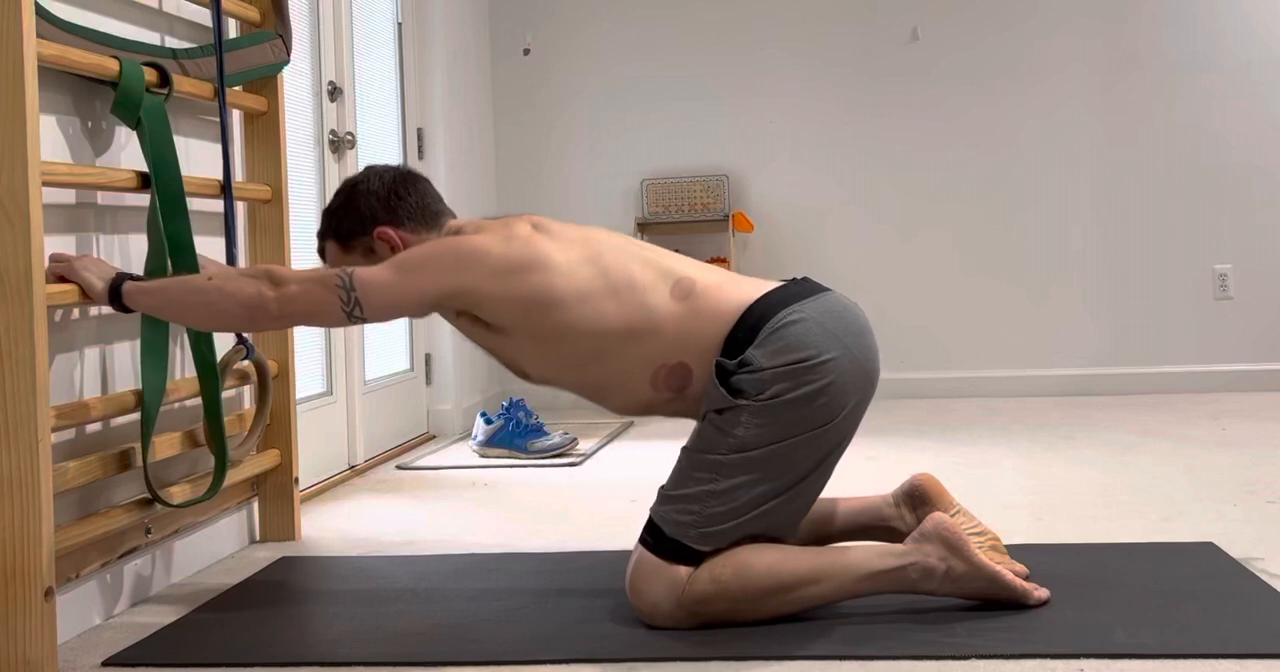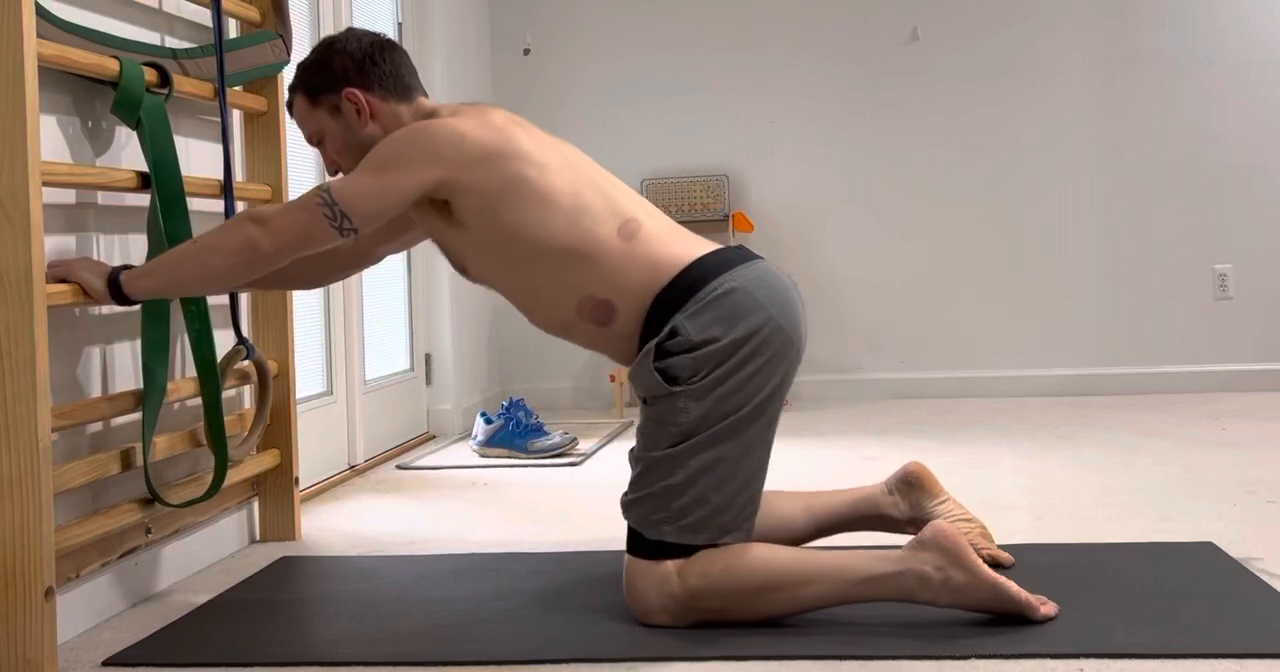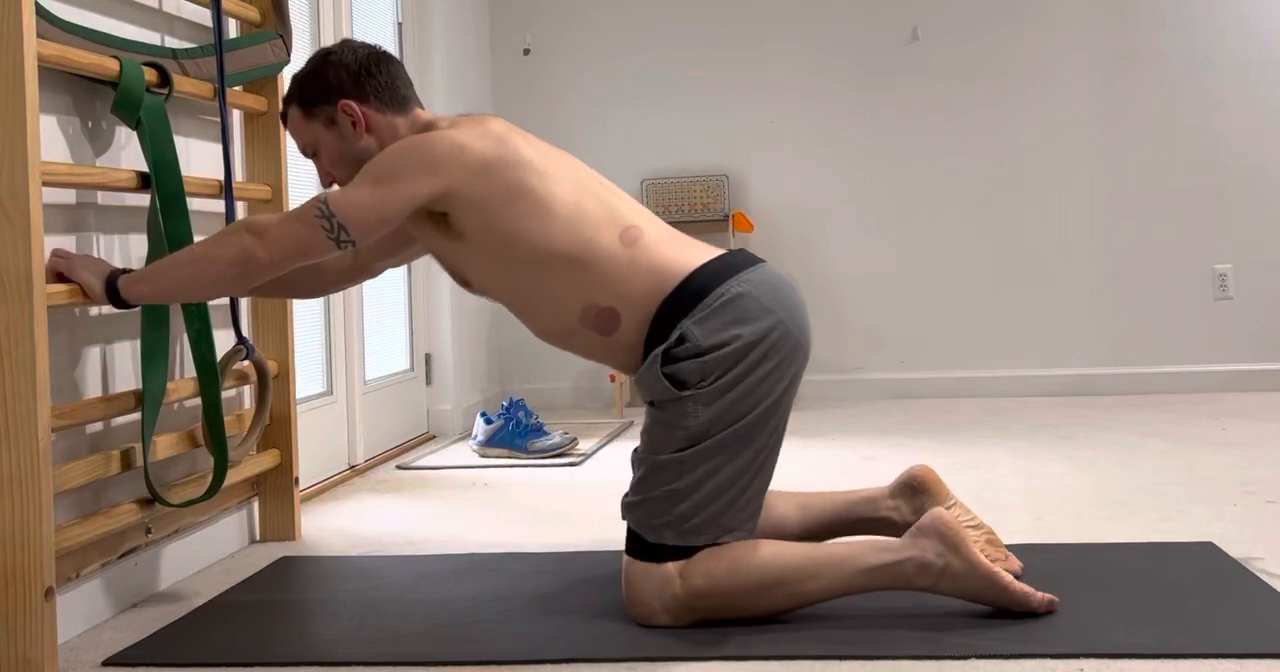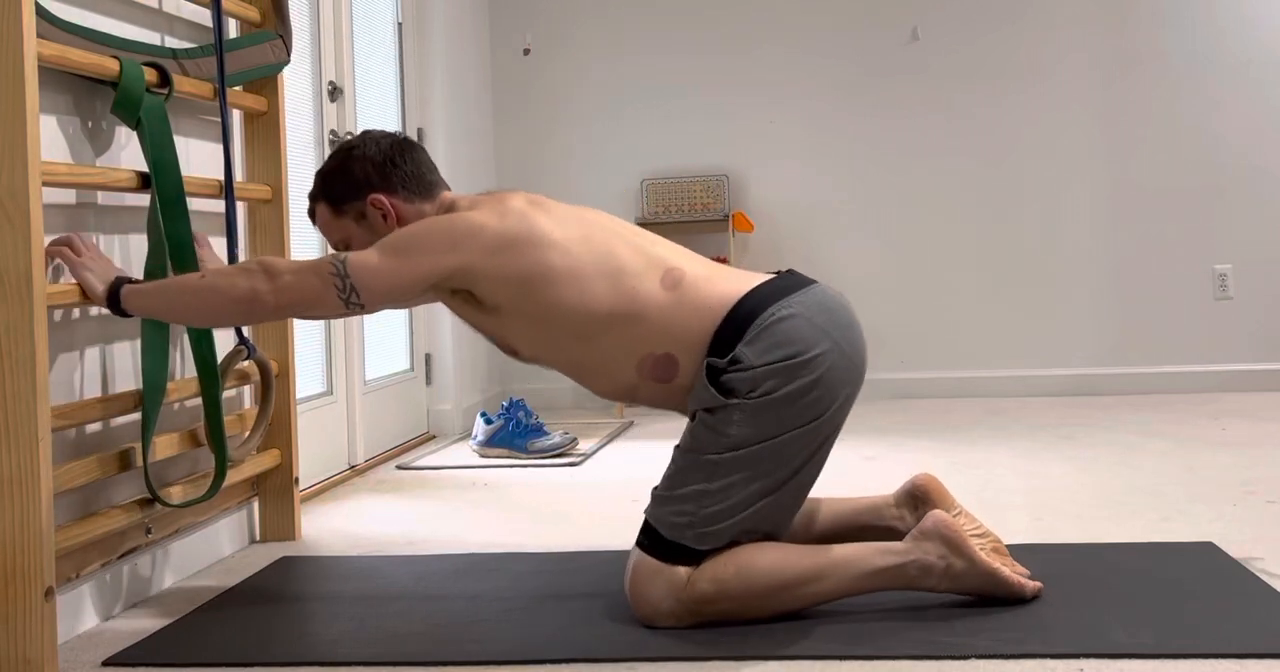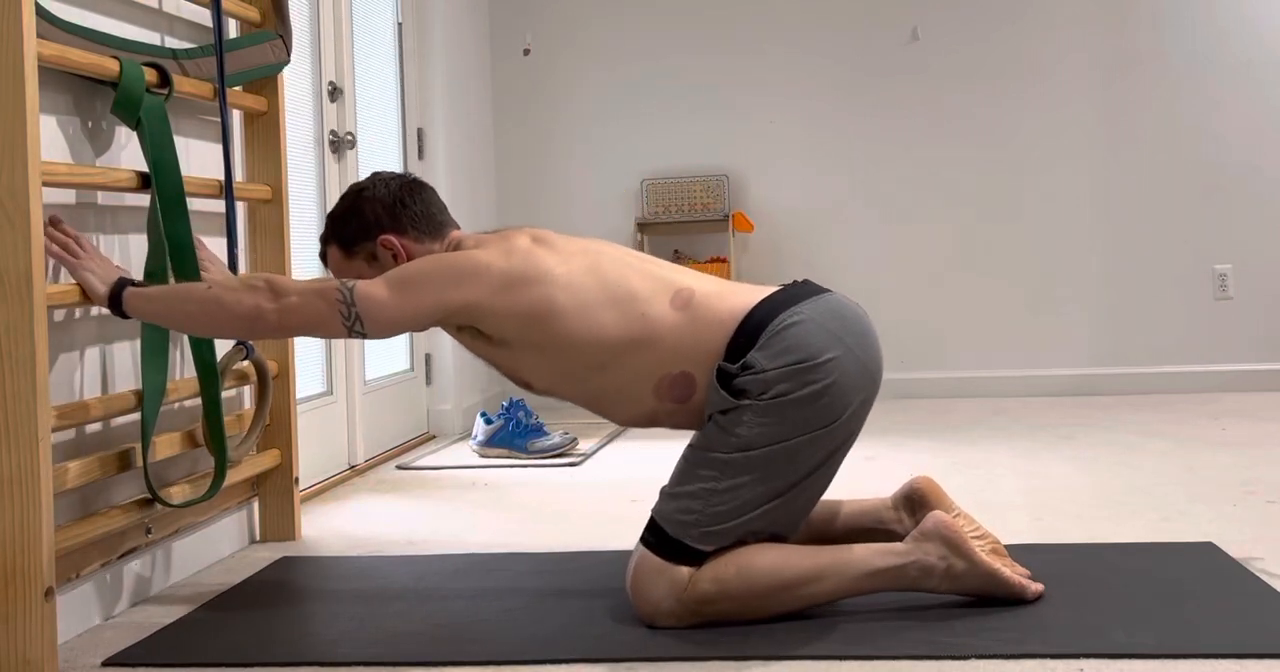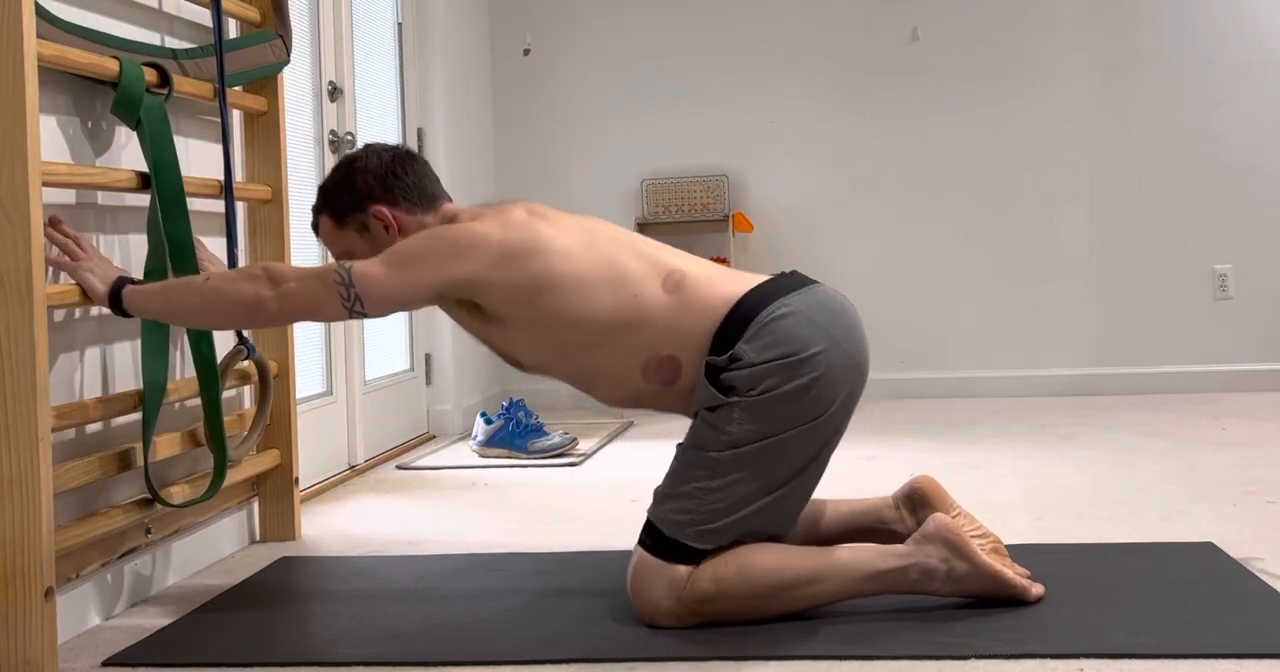
dt=0.5s
person 1, frame 1
left shoulder: (458, 262)
right shoulder: (506, 245)
left elbow: (274, 298)
right elbow: (293, 289)
left wrist: (119, 288)
right wrist: (180, 291)
left hip: (790, 362)
right hip: (818, 333)
left knee: (664, 589)
right knee: (718, 540)
left ankle: (920, 559)
right ankle: (900, 510)
person 1, frame 2
left shoulder: (431, 142)
right shoulder: (451, 164)
left elbow: (271, 235)
right elbow: (337, 255)
left wrist: (123, 282)
right wrist: (198, 278)
left hip: (715, 323)
right hip: (739, 304)
left knee: (663, 588)
right knee: (707, 538)
left ankle: (923, 569)
right ankle: (894, 500)
person 1, frame 3
left shoulder: (429, 154)
right shoulder: (448, 183)
left elbow: (266, 245)
right elbow: (335, 268)
left wrist: (120, 284)
right wrist: (197, 280)
left hip: (720, 331)
right hip: (745, 310)
left knee: (662, 588)
right knee: (708, 537)
left ankle: (916, 555)
right ankle: (894, 502)
person 1, frame 4
left shoulder: (452, 240)
right shoulder: (491, 227)
left elbow: (275, 289)
left wrist: (119, 290)
right wrist: (220, 281)
left hip: (778, 354)
right hip: (805, 324)
left knee: (664, 589)
right knee: (718, 539)
left ankle: (918, 559)
right ankle: (901, 510)
person 1, frame 5
left shoulder: (458, 277)
right shoulder: (502, 257)
left elbow: (278, 308)
left wrist: (121, 292)
right wrist: (224, 290)
left hip: (793, 362)
right hip: (820, 333)
left knee: (664, 589)
right knee: (722, 543)
left ankle: (918, 558)
right ankle: (901, 514)
person 1, frame 6
left shoulder: (456, 248)
right shoulder: (492, 235)
left elbow: (280, 295)
left wrist: (124, 291)
right wrist: (222, 287)
left hip: (781, 354)
right hip: (806, 326)
left knee: (665, 588)
right knee: (717, 541)
left ankle: (923, 562)
right ankle: (901, 510)
